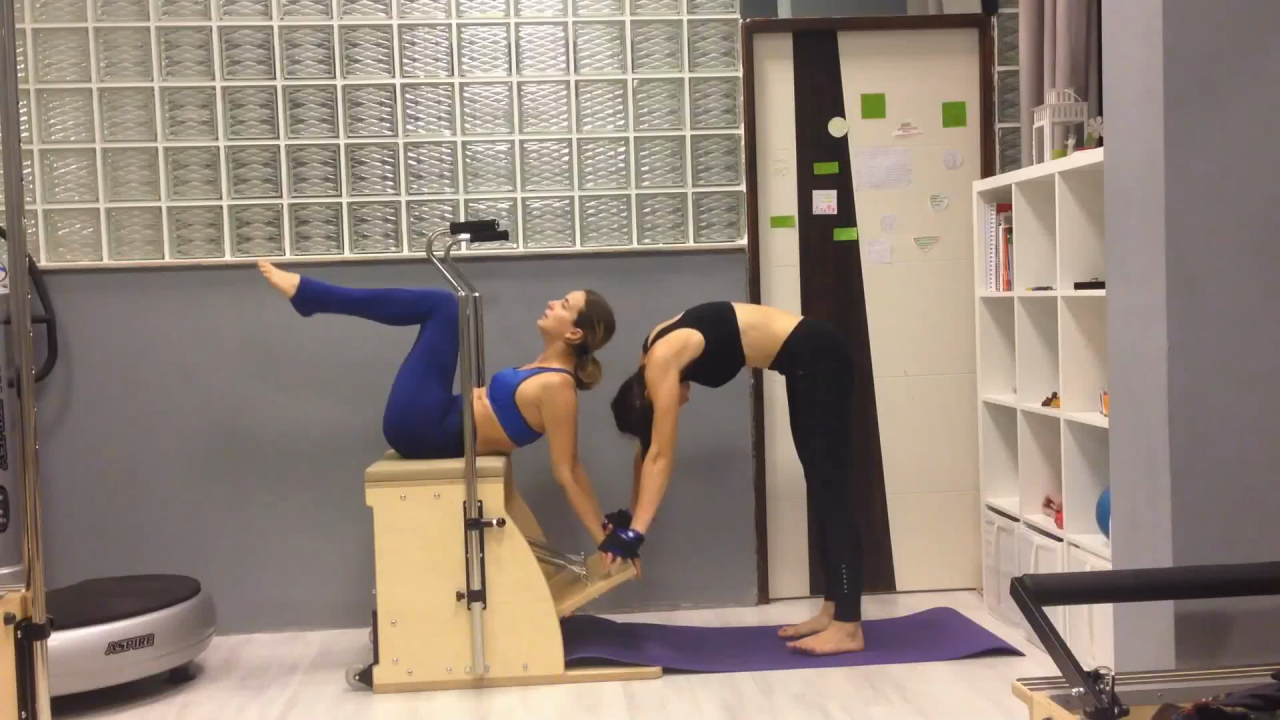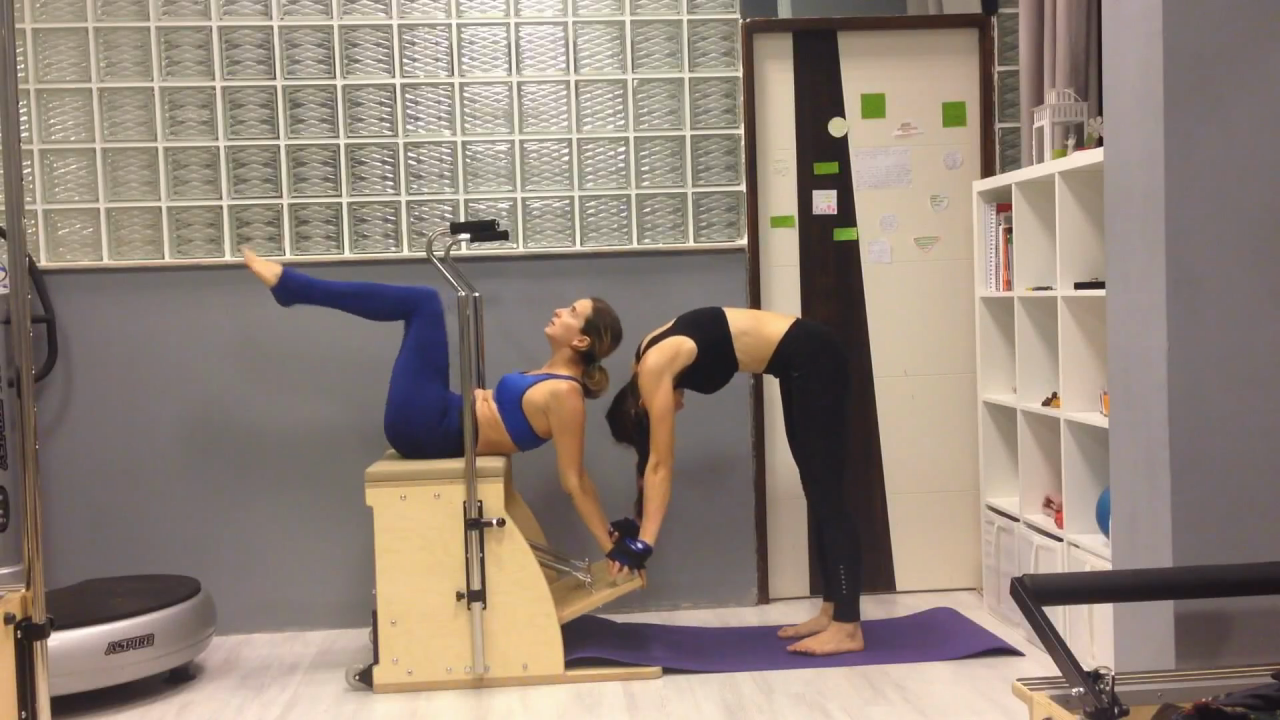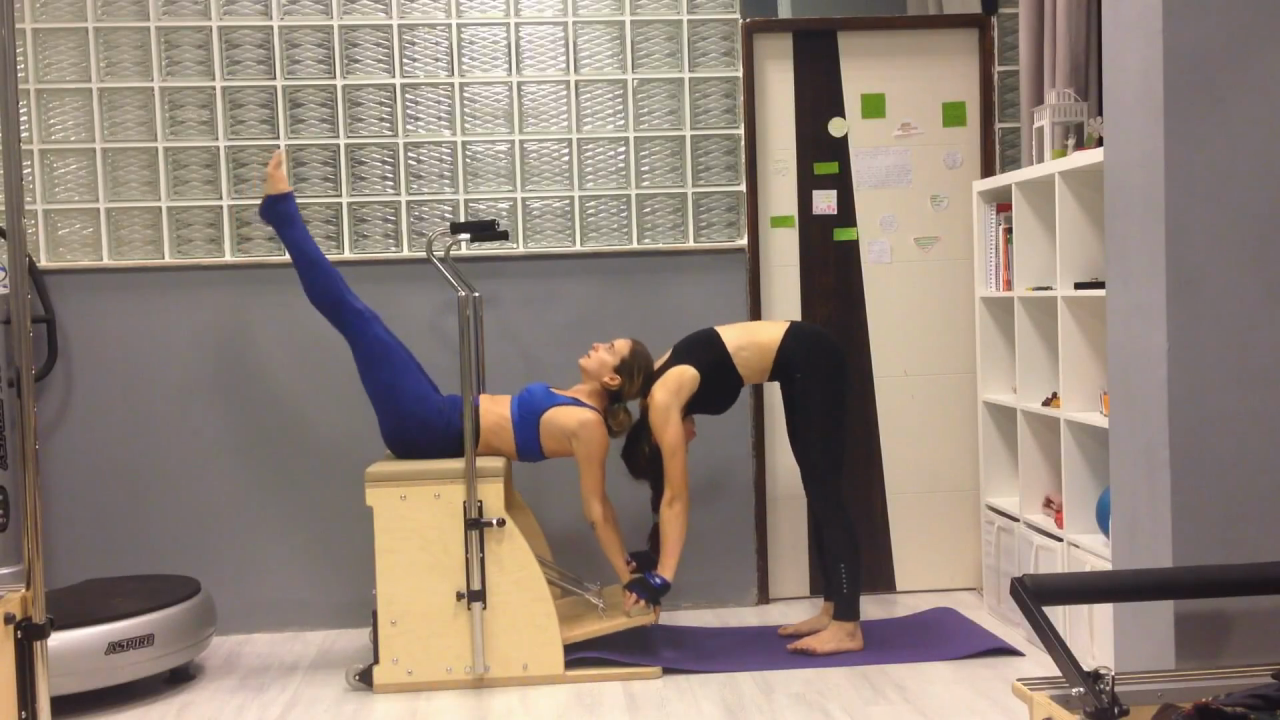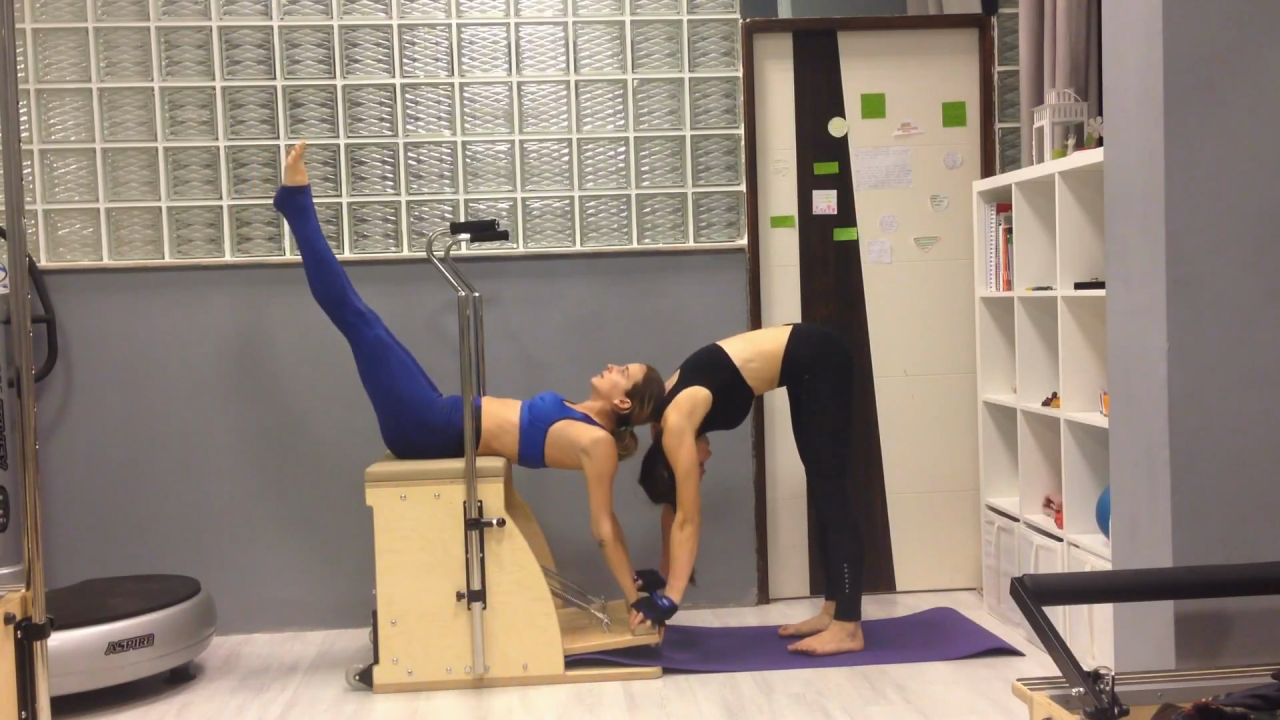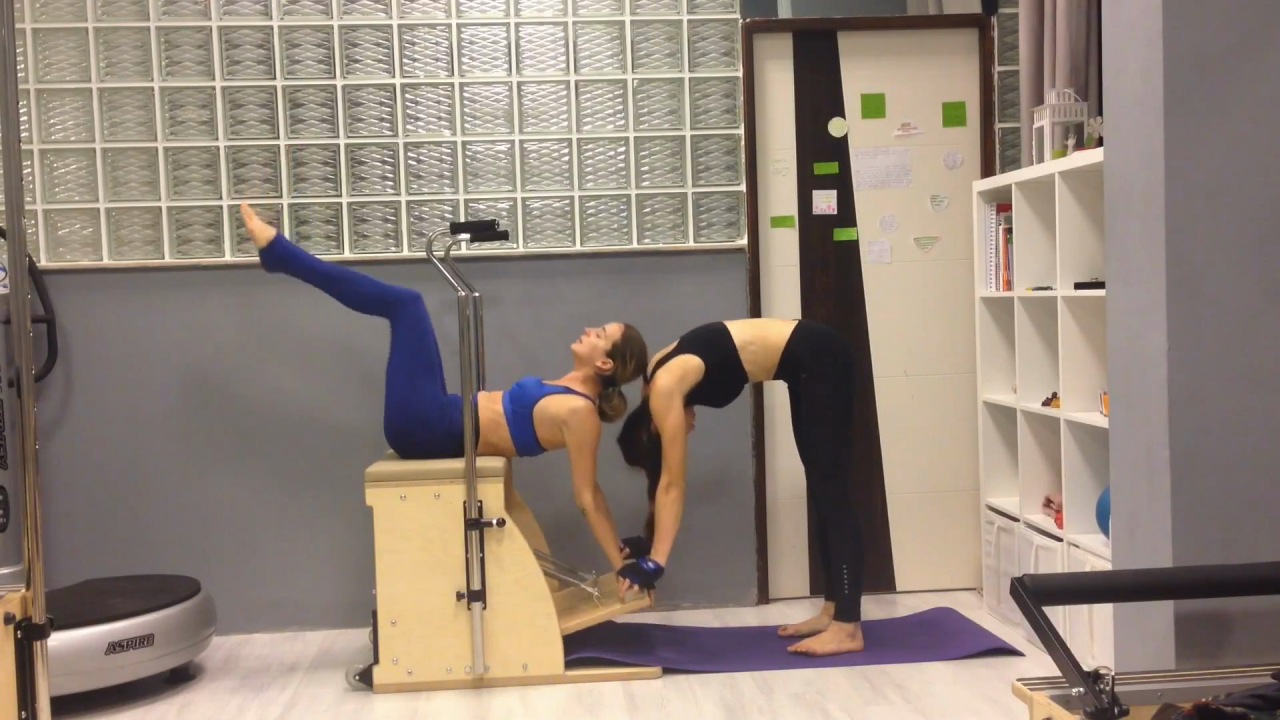
dt=0.5s
person 1, frame 1
left shoulder: (558, 388)
right shoulder: (548, 368)
left elbow: (568, 472)
left wrist: (604, 538)
left hip: (424, 430)
right hip: (437, 425)
left knee: (441, 305)
right knee: (441, 304)
left ankle: (304, 291)
right ankle: (305, 291)
person 1, frame 2
left shoulder: (565, 395)
right shoulder: (555, 377)
left elbow: (574, 481)
left wrist: (611, 548)
left hip: (427, 433)
right hip: (437, 426)
left knee: (424, 303)
right knee: (422, 303)
left ankle: (289, 282)
right ankle: (288, 280)
person 1, frame 3
left shoulder: (588, 425)
right shoulder: (576, 404)
left elbow: (597, 511)
left wrist: (630, 579)
left hip: (429, 432)
right hip: (443, 419)
left knee: (357, 323)
right knee: (359, 319)
left ankle: (282, 208)
person 1, frame 4
left shoulder: (597, 442)
right shoulder: (584, 419)
left elbow: (605, 528)
left wrist: (637, 599)
left hip: (430, 432)
right hip: (441, 420)
left knee: (358, 321)
right knee: (358, 317)
left ankle: (298, 200)
person 1, frame 5
left shoulder: (580, 413)
right shoulder: (570, 394)
left elbow: (588, 497)
left wrist: (622, 565)
left hip: (427, 430)
right hip: (439, 422)
left knee: (407, 305)
right knee: (407, 305)
left ankle: (278, 249)
right ankle: (280, 250)
person 2, frame 1
left shoulder: (663, 361)
right shoulder: (656, 352)
left elbow: (660, 456)
right elbow: (649, 446)
left wrist: (634, 531)
right wrist: (630, 517)
left hip: (819, 358)
right hip: (807, 361)
left knee: (831, 494)
right knee: (823, 493)
left ankle: (848, 628)
right ankle: (833, 612)
person 2, frame 2
left shoulder: (654, 369)
right shoulder: (651, 358)
left elbow: (660, 465)
right elbow: (652, 460)
left wrist: (643, 543)
right wrist: (636, 522)
left hip: (814, 358)
right hip: (801, 361)
left knee: (825, 493)
right knee: (818, 492)
left ankle: (847, 629)
right ankle: (833, 612)
person 2, frame 3
left shoulder: (662, 403)
right shoulder: (657, 393)
left elbow: (675, 498)
right elbow: (668, 493)
left wrist: (661, 577)
right wrist: (654, 555)
left hip: (813, 360)
right hip: (801, 363)
left knee: (824, 493)
right knee: (818, 492)
left ankle: (847, 627)
right ankle: (833, 612)
person 2, frame 4
left shoulder: (676, 425)
right shoulder: (668, 415)
left elbow: (686, 519)
right elbow: (674, 509)
left wrist: (668, 597)
right wrist: (663, 577)
left hip: (821, 361)
right hip: (807, 362)
left knee: (829, 493)
right knee: (821, 492)
left ankle: (848, 628)
right ankle: (834, 611)
person 2, frame 5
left shoulder: (664, 388)
right shoulder: (660, 379)
left elbow: (672, 485)
right elbow: (665, 479)
left wrist: (653, 562)
right wrist: (649, 542)
left hip: (820, 360)
right hip: (808, 363)
left knee: (830, 493)
right knee: (821, 492)
left ankle: (848, 628)
right ankle: (833, 612)
